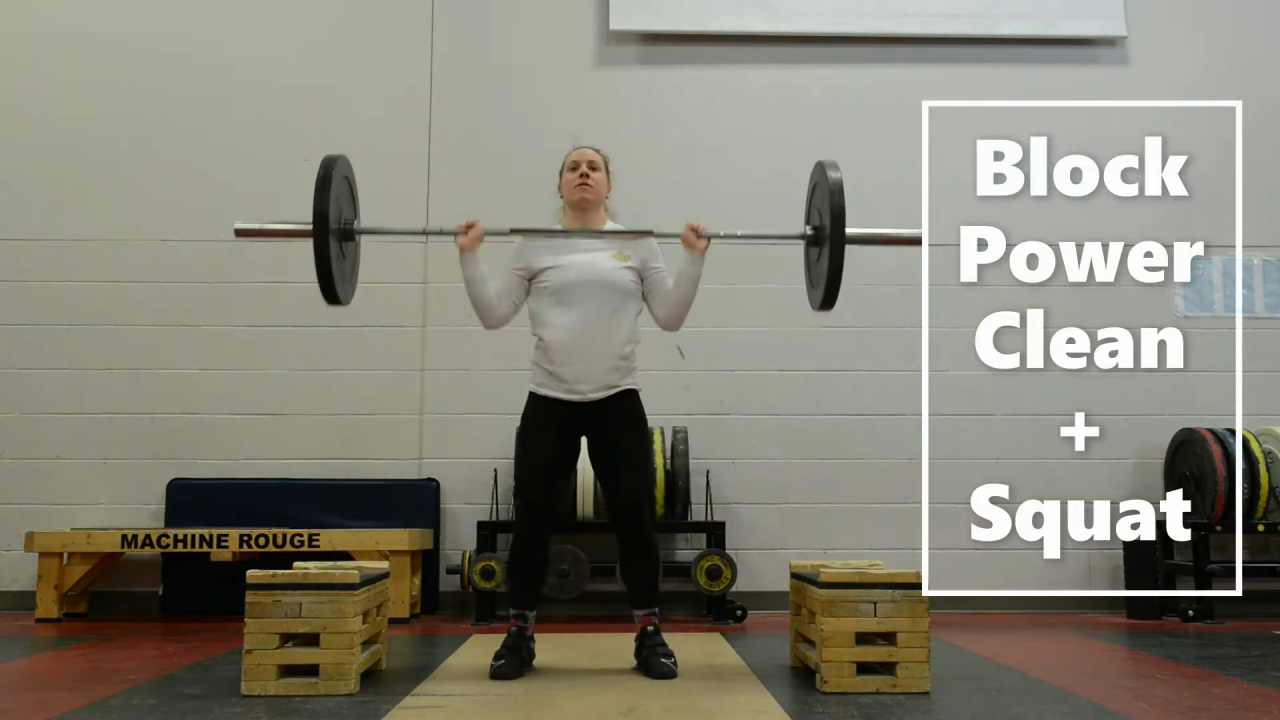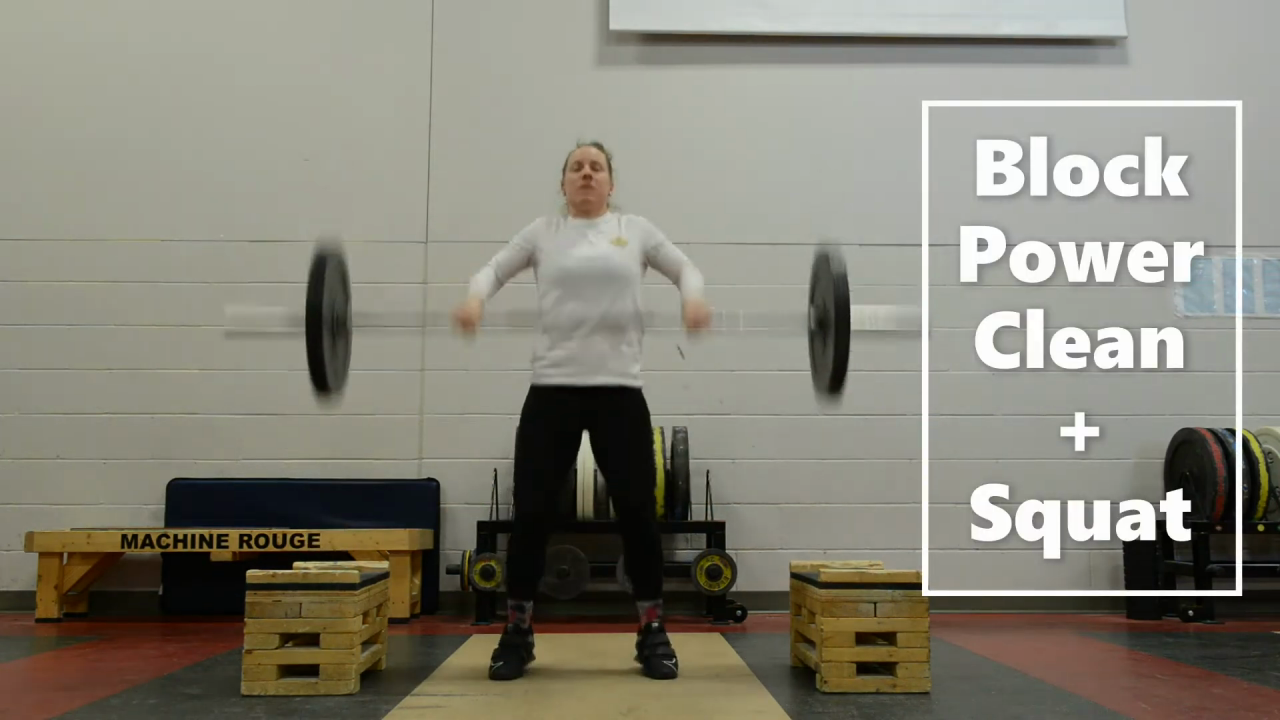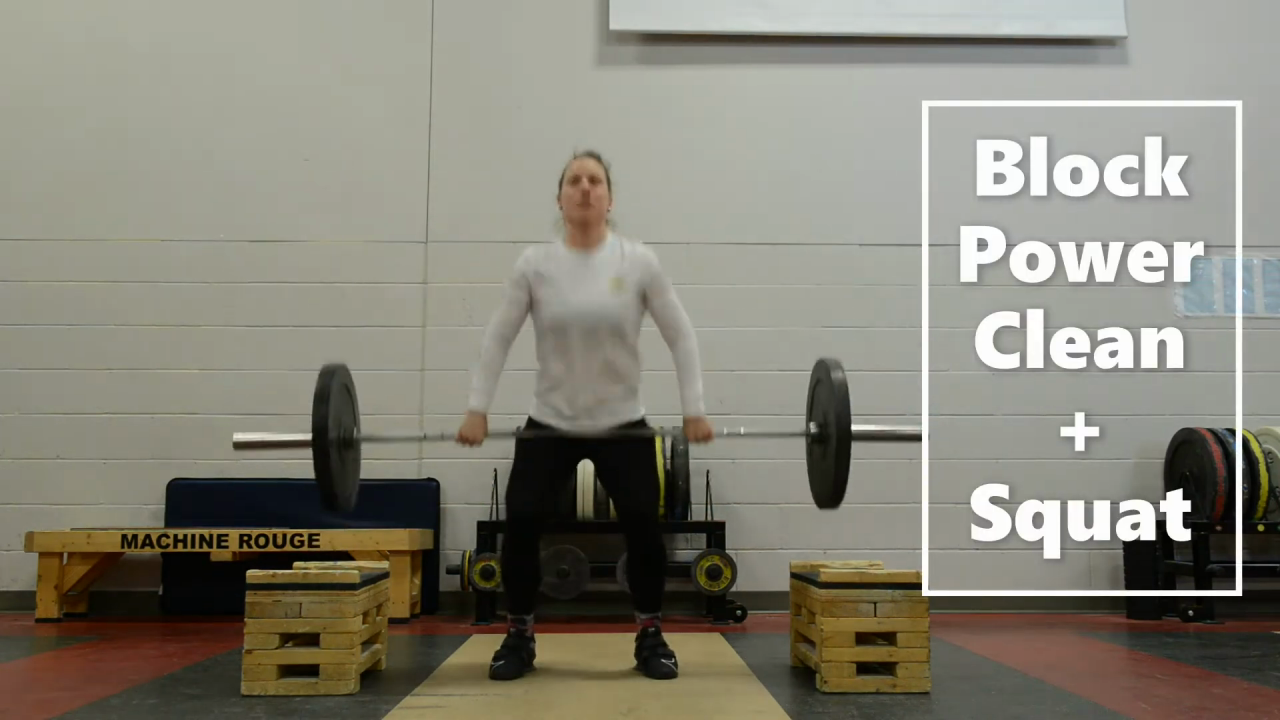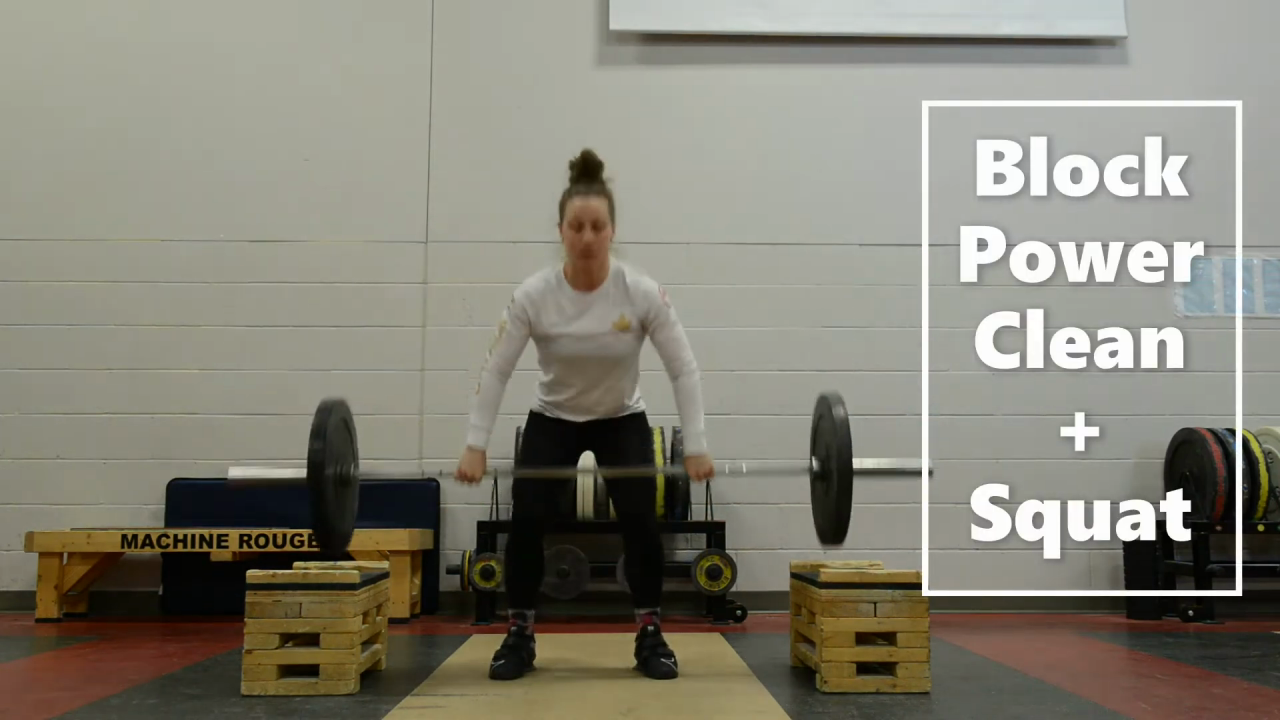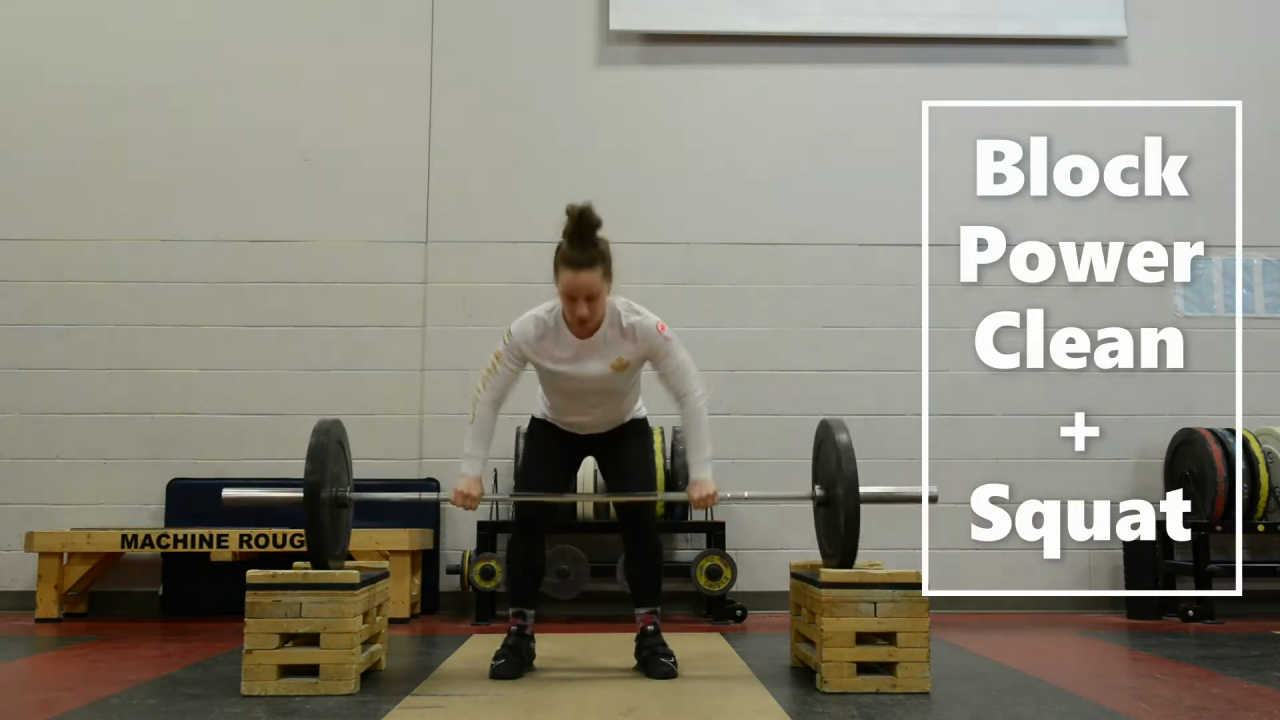
dt=0.2s
person 1, frame 1
left shoulder: (636, 246)
right shoulder: (534, 244)
left elbow: (670, 317)
right elbow: (493, 315)
left wrist: (692, 259)
right wrist: (470, 256)
left hip: (617, 400)
right hip: (549, 401)
left knee: (634, 519)
right knee: (532, 520)
left ankle: (649, 635)
right ankle: (520, 635)
person 1, frame 2
left shoulder: (635, 231)
right shoulder: (542, 232)
left elbow: (683, 268)
right elbow: (493, 271)
left wrist: (693, 297)
right wrist: (474, 299)
left hip: (620, 393)
right hip: (552, 392)
left knee: (637, 513)
right knee: (531, 514)
left ankle: (652, 632)
right ankle: (517, 633)
person 1, frame 3
left shoulder: (639, 262)
right shoulder: (535, 264)
left elbow: (682, 339)
right elbow: (497, 340)
left wrist: (693, 409)
right wrist: (477, 408)
left hip: (622, 425)
right hip: (550, 425)
left knee: (643, 526)
right knee: (522, 524)
left ankle: (650, 637)
right ankle: (518, 638)
person 1, frame 4
left shoulder: (643, 293)
right shoulder: (534, 294)
left elbow: (683, 367)
right elbow: (496, 368)
left wrist: (696, 445)
right wrist: (476, 444)
left hip: (622, 420)
right hip: (552, 420)
left knee: (639, 518)
right knee: (528, 517)
left ankle: (650, 636)
right ankle: (518, 636)
person 1, frame 5
left shoulder: (643, 326)
right shoulder: (530, 329)
left elbow: (691, 395)
right elbow: (488, 398)
left wrist: (701, 472)
right wrist: (470, 471)
left hip: (624, 429)
right hip: (554, 429)
left knee: (639, 517)
right knee: (529, 517)
left ankle: (650, 635)
right ankle: (518, 636)
